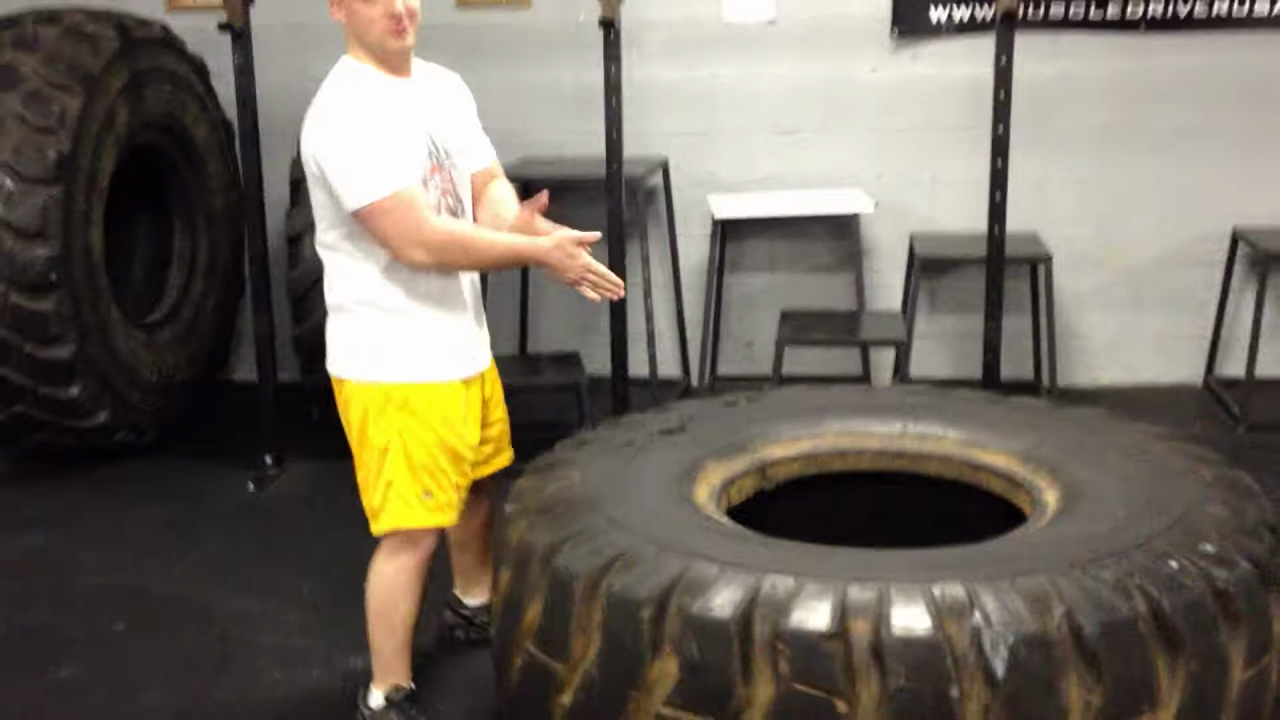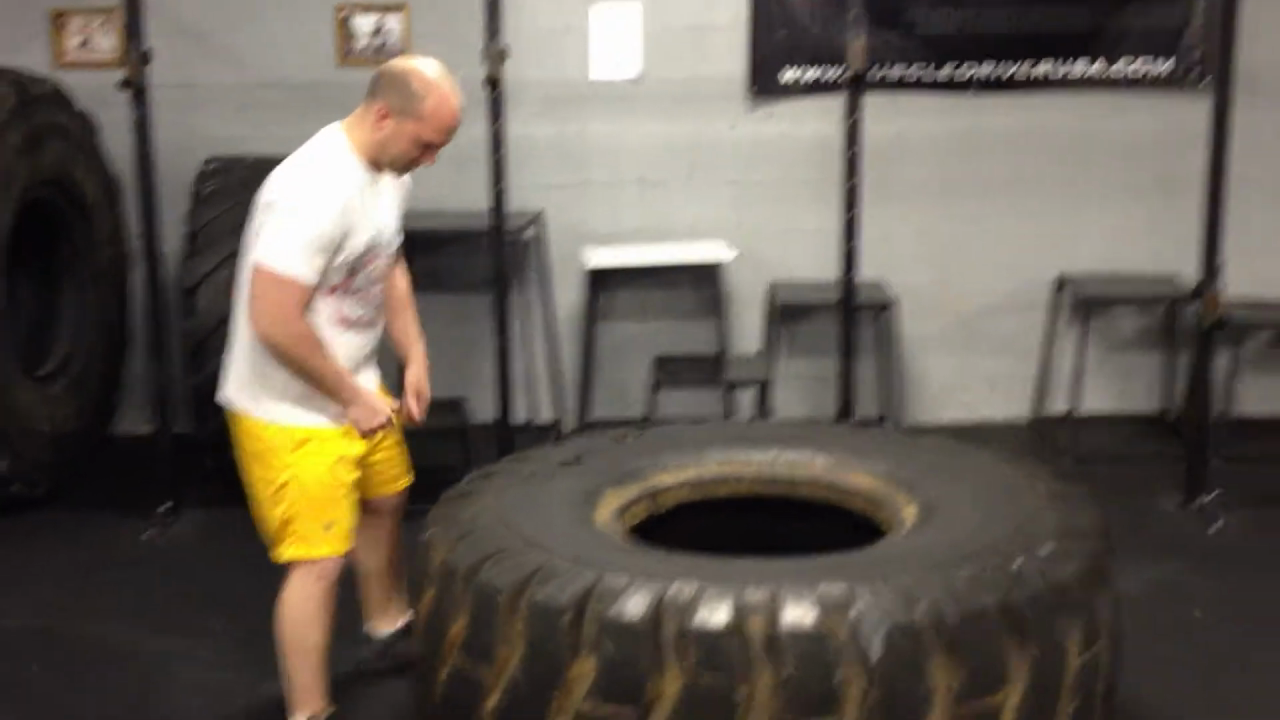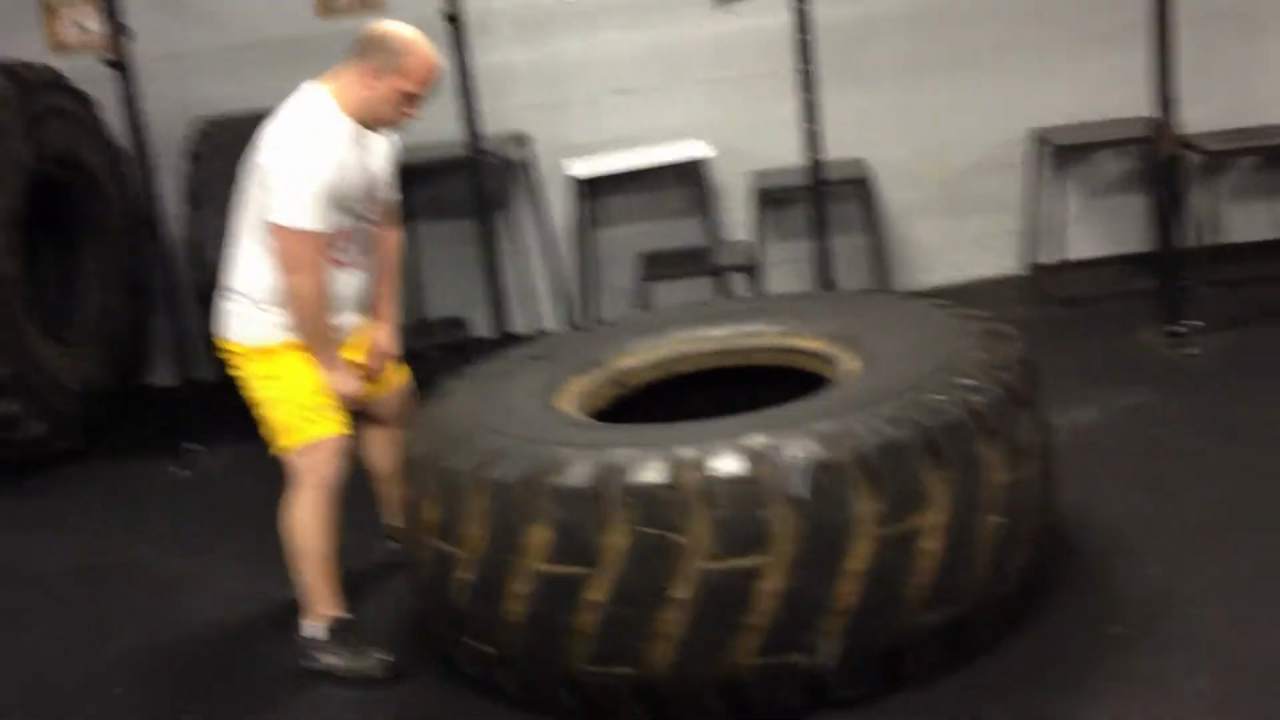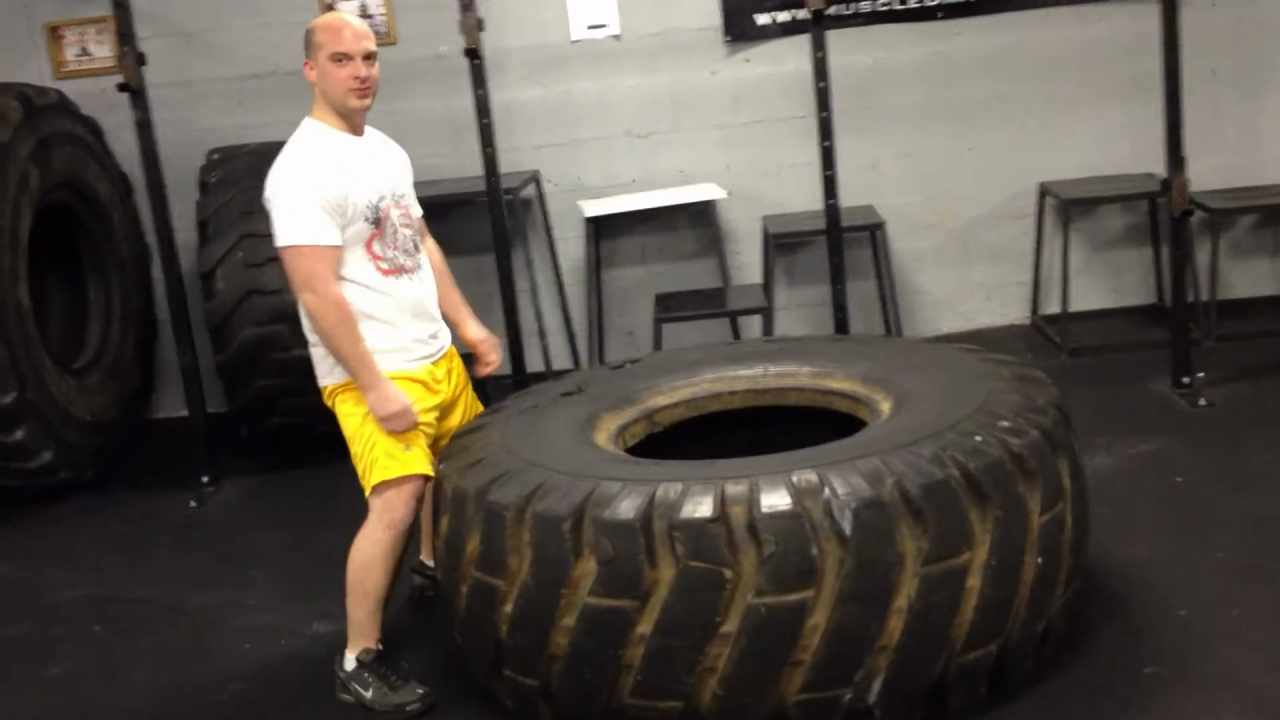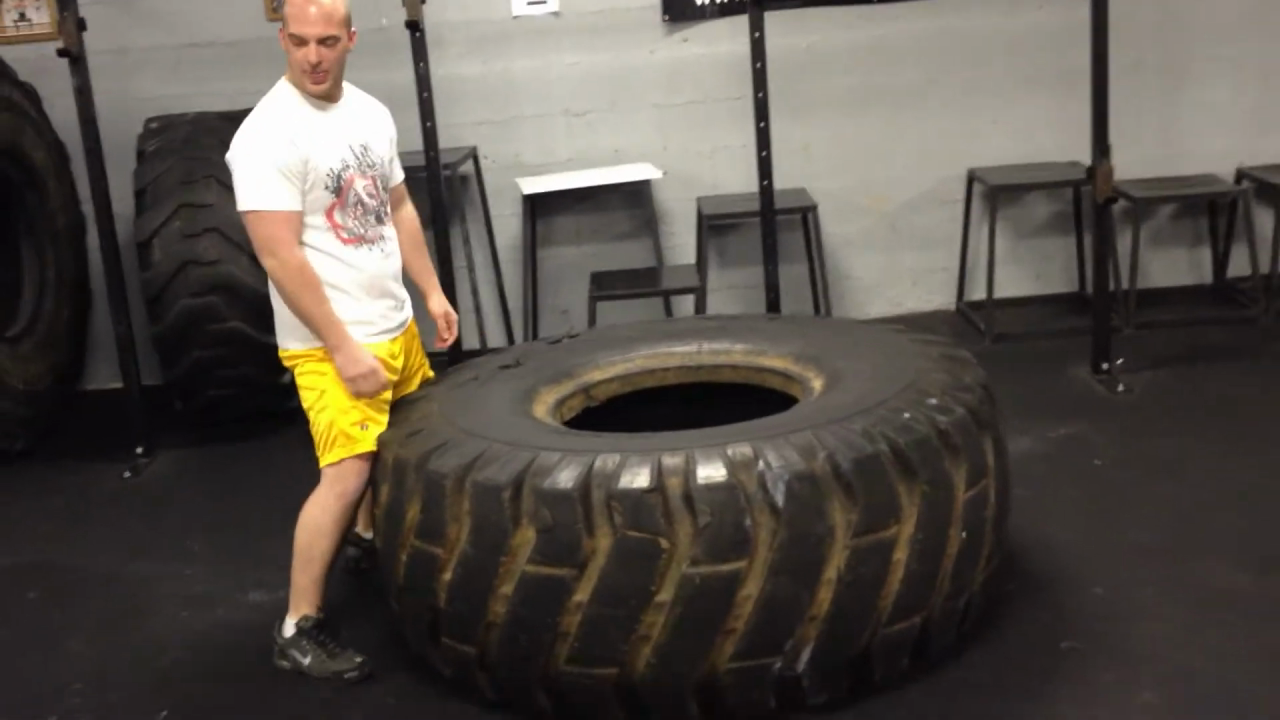
dt=1s
person 1, frame 1
left shoulder: (444, 87)
right shoulder: (347, 113)
left elbow: (487, 189)
right elbow: (419, 241)
left wrist: (523, 225)
right wrist: (536, 251)
left hip: (462, 341)
right hip: (394, 364)
left knee: (476, 484)
right knee: (411, 534)
left ankle: (474, 599)
person 1, frame 2
left shoulder: (383, 174)
right shoulder: (315, 191)
right elbow: (274, 321)
left wrist: (416, 358)
right wrist: (351, 398)
left hip: (353, 392)
right hip: (290, 410)
left knee: (384, 503)
right knee: (318, 562)
left ankle: (388, 628)
person 1, frame 3
left shoulder: (373, 131)
right shoulder: (308, 143)
left elbow: (385, 227)
right elbow: (300, 275)
left wrist: (382, 322)
right wrist: (329, 366)
left hip: (341, 319)
right hip: (275, 330)
left knee: (392, 403)
right knee: (319, 468)
left ankle: (405, 526)
right ankle: (323, 629)
person 1, frame 4
left shoulder: (387, 150)
right shoulder: (304, 169)
right elbow: (318, 293)
left wrist: (467, 325)
right wrist: (375, 386)
left hip: (433, 351)
right hip: (370, 370)
right knee: (396, 504)
left ankle: (434, 565)
right ankle: (359, 662)
person 1, frame 5
left shoulder: (370, 112)
right shoulder: (269, 134)
right elbow: (280, 255)
left wrist: (431, 293)
right wrist: (342, 346)
left hip: (393, 324)
right hip: (330, 341)
right knee: (346, 473)
left ankle: (370, 537)
right ankle: (298, 629)
